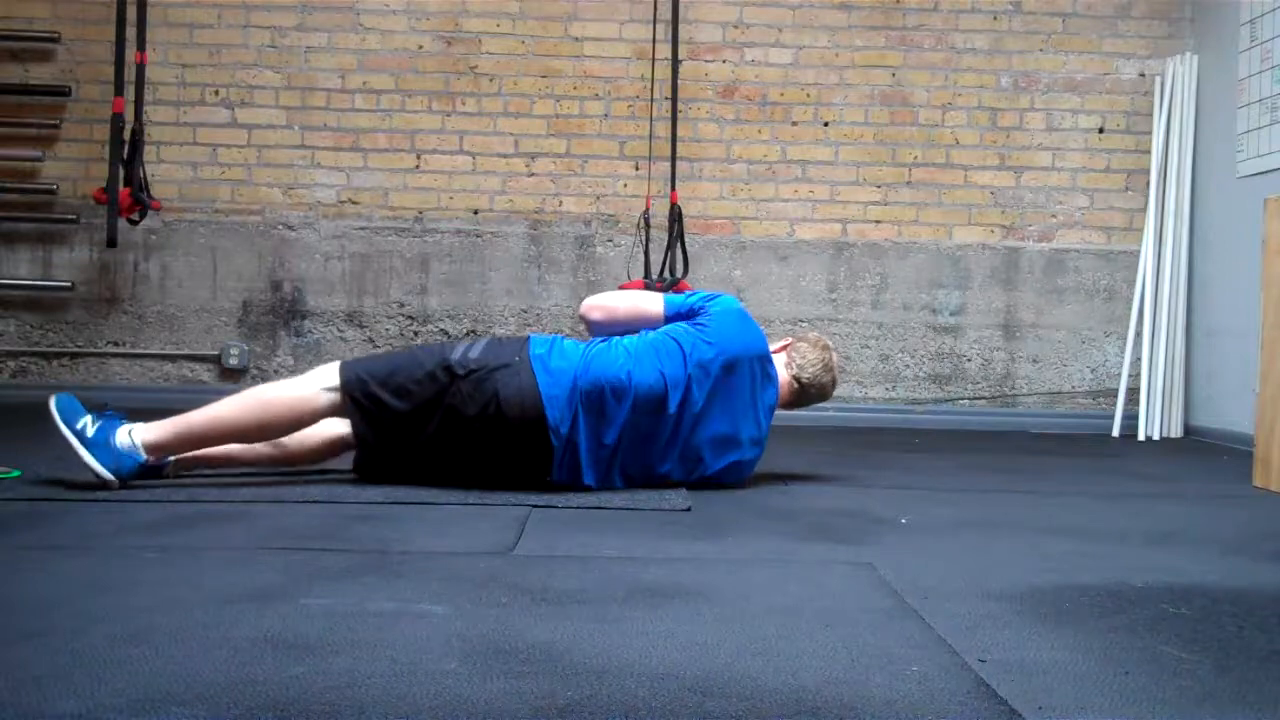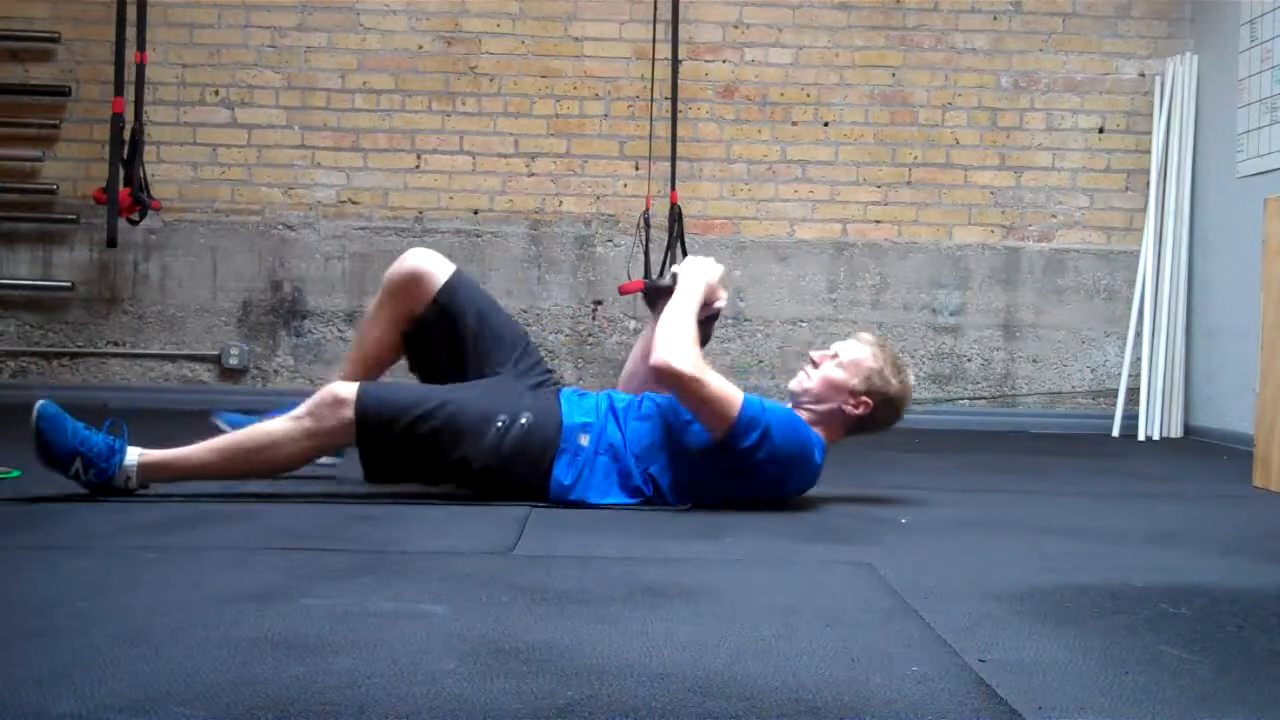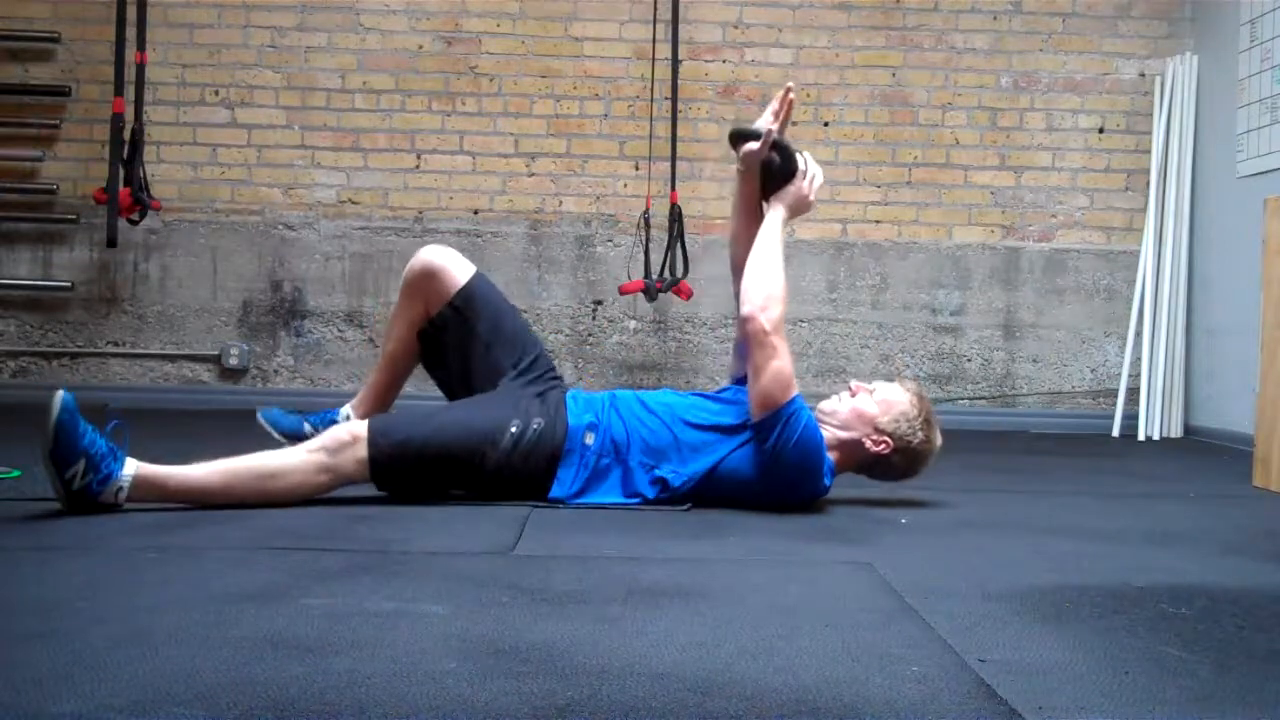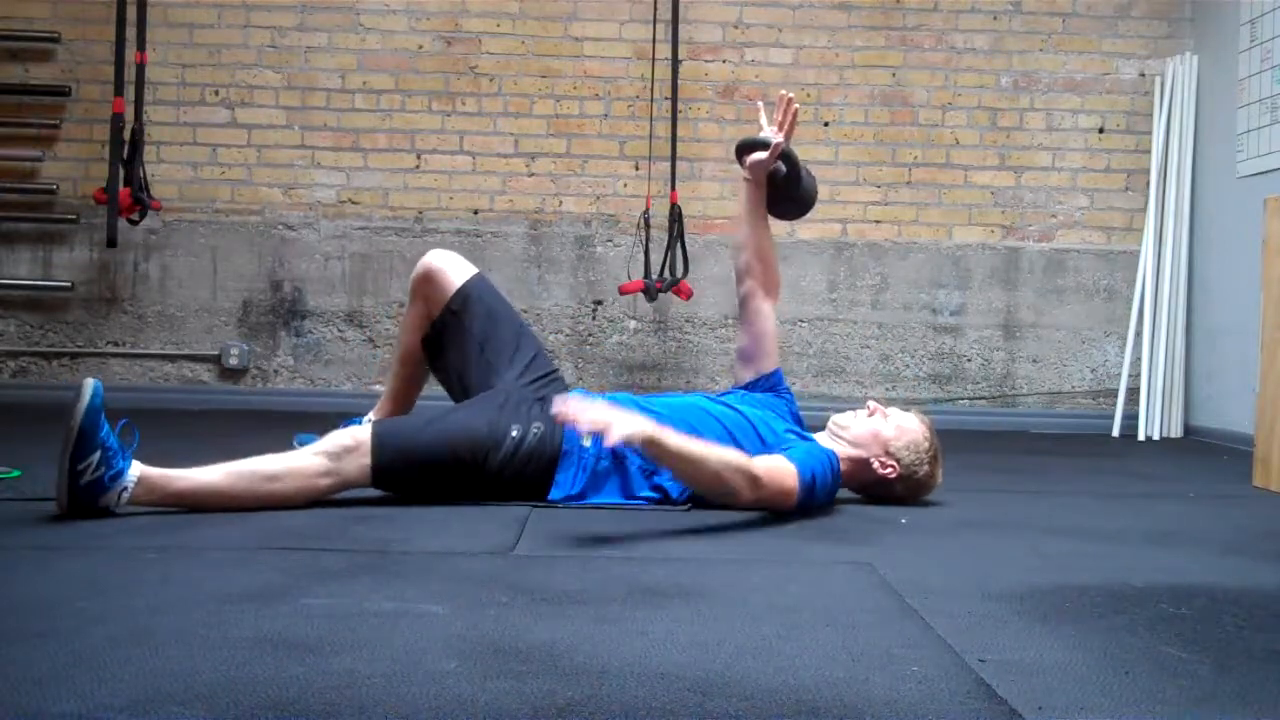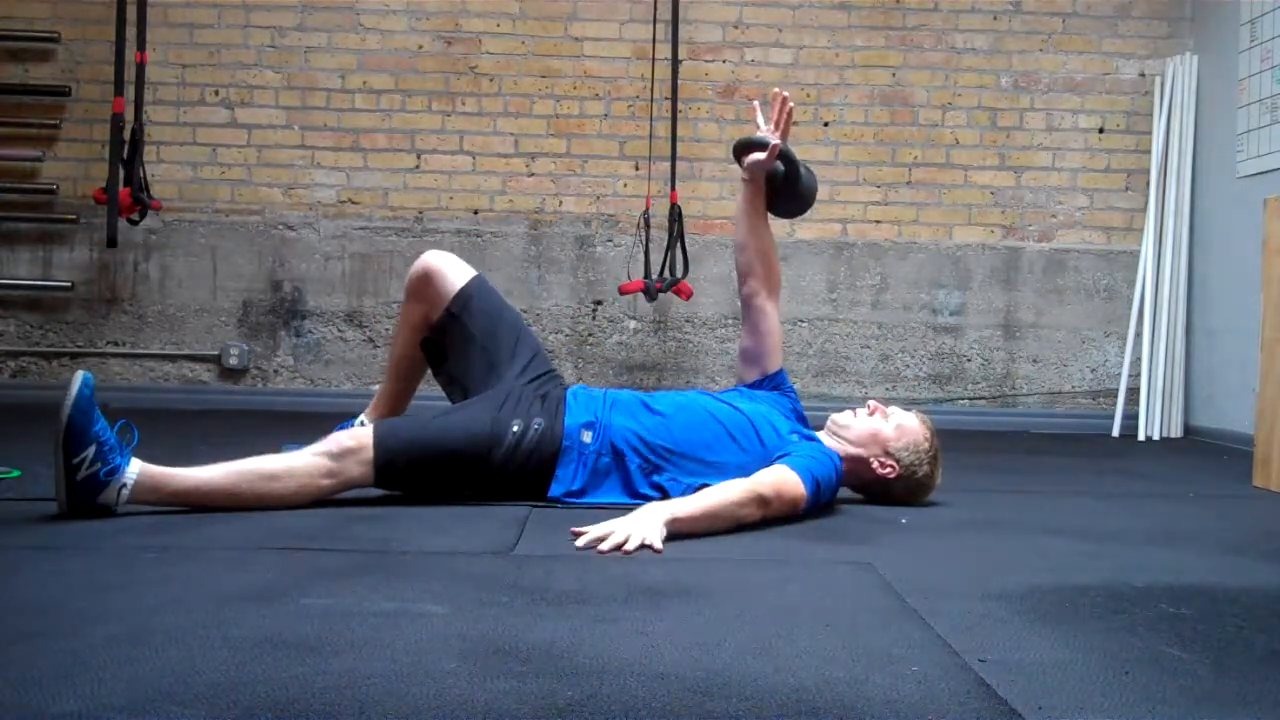
dt=1s
person 1, frame 1
left shoulder: (732, 321)
right shoulder: (741, 451)
left elbow: (596, 308)
right elbow: (656, 461)
left hip: (528, 381)
right hip: (548, 458)
left knee: (332, 388)
right knee: (344, 431)
left ankle: (132, 441)
right ankle: (160, 455)
person 1, frame 2
left shoulder: (788, 453)
right shoulder: (767, 429)
left elbow: (676, 368)
left wrist: (691, 287)
right wrist: (675, 306)
left hip: (548, 452)
right hip: (552, 404)
left knee: (333, 409)
right knee: (418, 272)
left ankle: (125, 467)
right ankle: (340, 425)
person 1, frame 3
left shoulder: (799, 464)
right shoulder: (788, 426)
left elbow: (760, 323)
right elbow: (752, 311)
left wrist: (780, 214)
right wrist: (751, 178)
left hip: (553, 455)
right hip: (553, 405)
left knee: (337, 457)
right knee: (435, 267)
left ankle: (118, 479)
right ankle: (354, 416)
person 1, frame 4
left shoulder: (810, 472)
right shoulder: (782, 416)
left elbow: (744, 479)
right elbow: (756, 296)
left wrist: (640, 427)
right wrist: (756, 184)
left hip: (547, 455)
right hip: (549, 402)
left knee: (337, 460)
right knee: (438, 269)
left ankle: (123, 479)
right ankle: (384, 422)
person 1, frame 5
left shoulder: (816, 470)
right shoulder: (785, 416)
left elbow: (758, 494)
right elbow: (757, 296)
left wrist: (661, 509)
right wrist: (755, 183)
left hip: (548, 453)
right hip: (553, 399)
left knee: (338, 462)
right knee: (433, 271)
left ankle: (120, 479)
right ankle: (377, 424)
